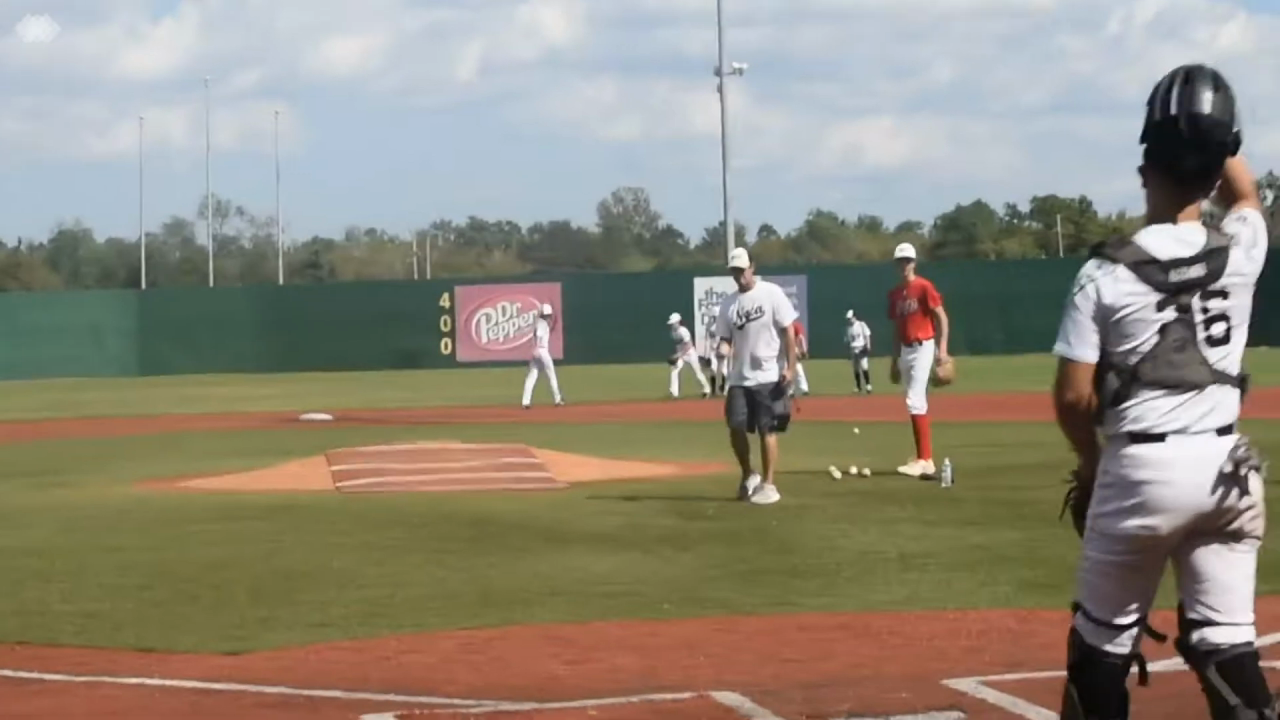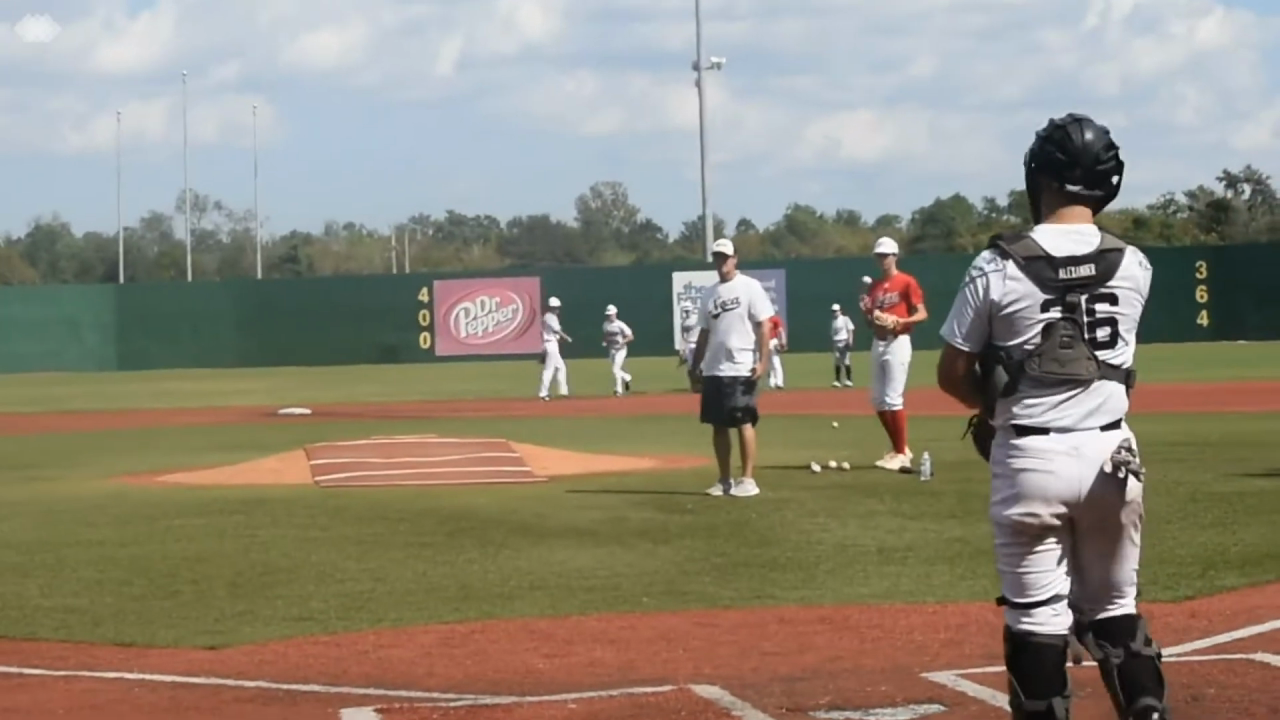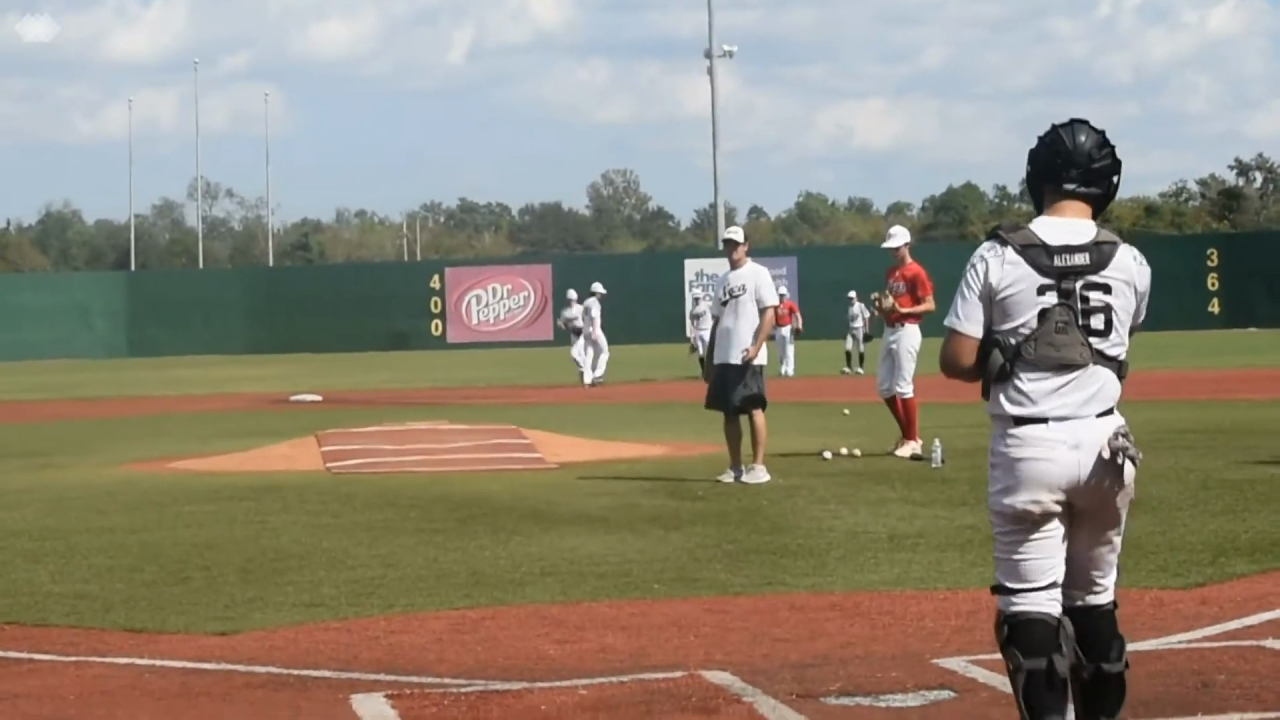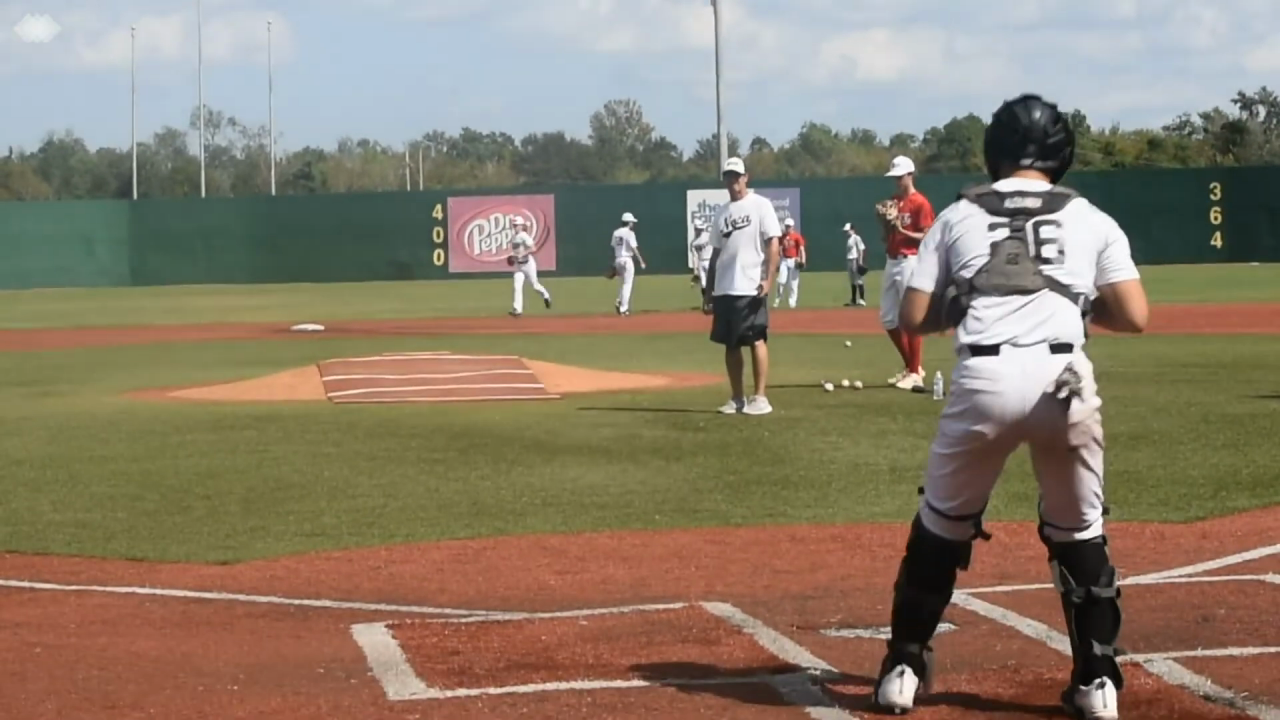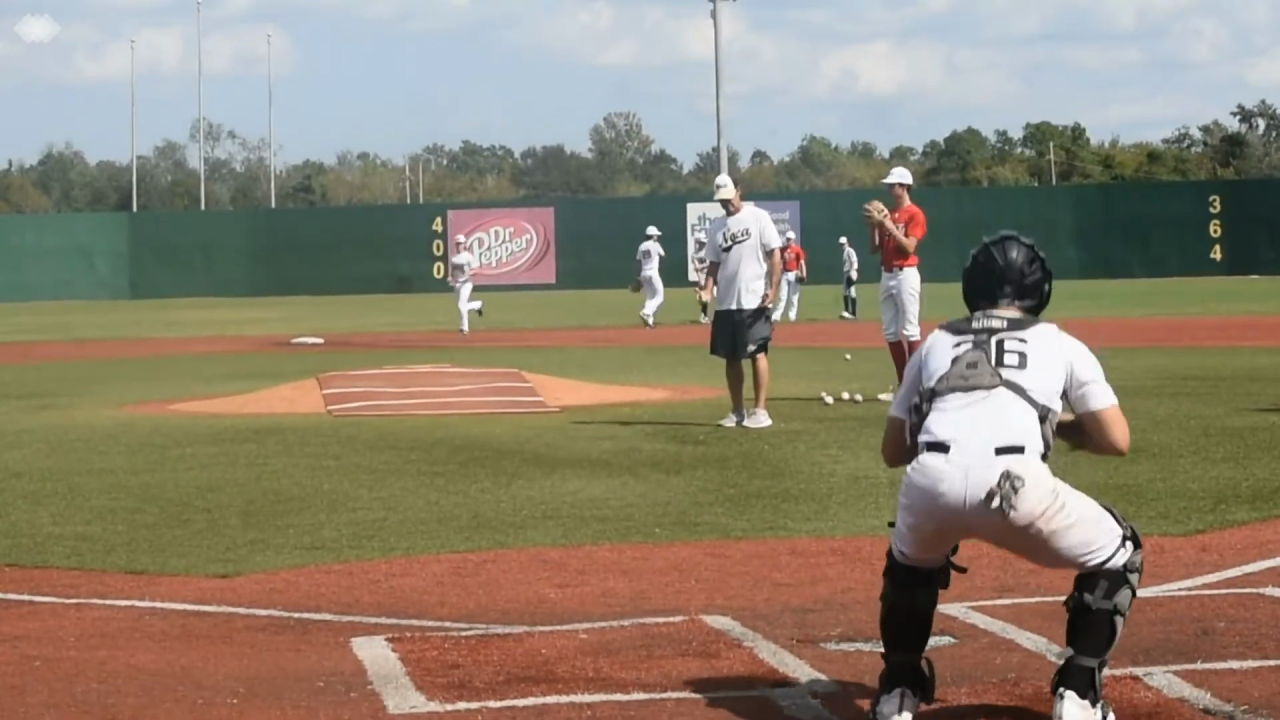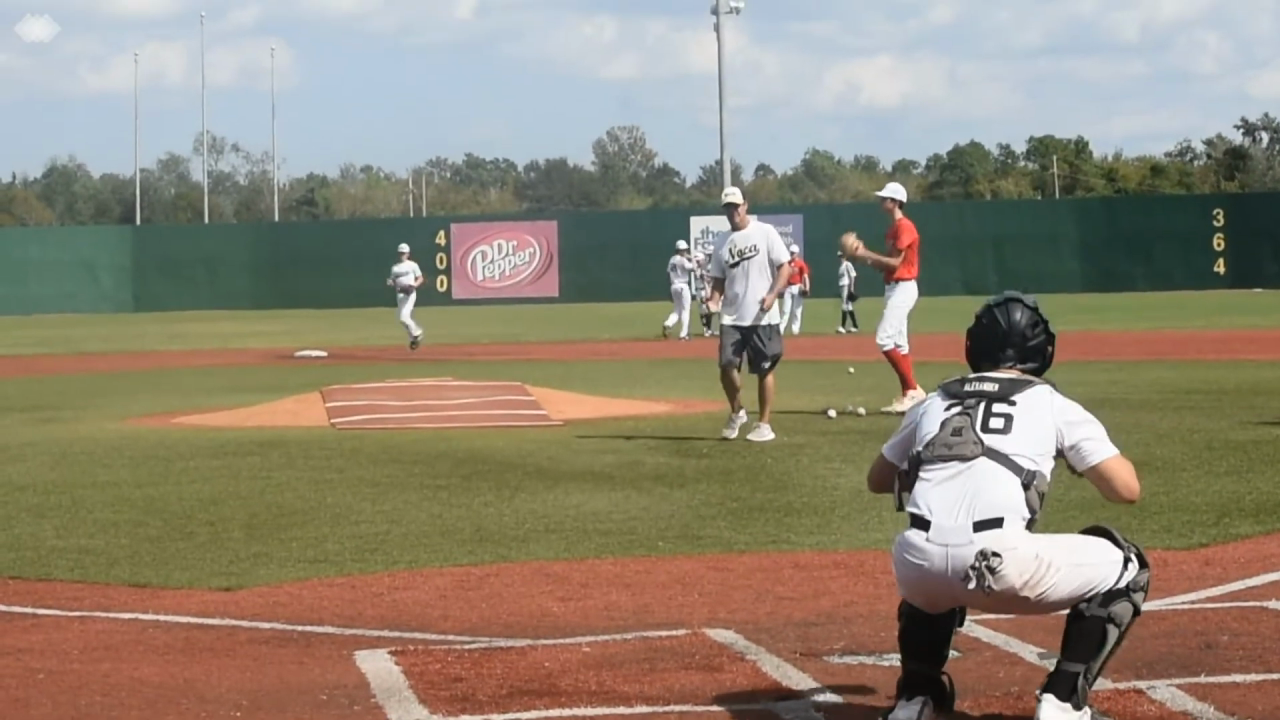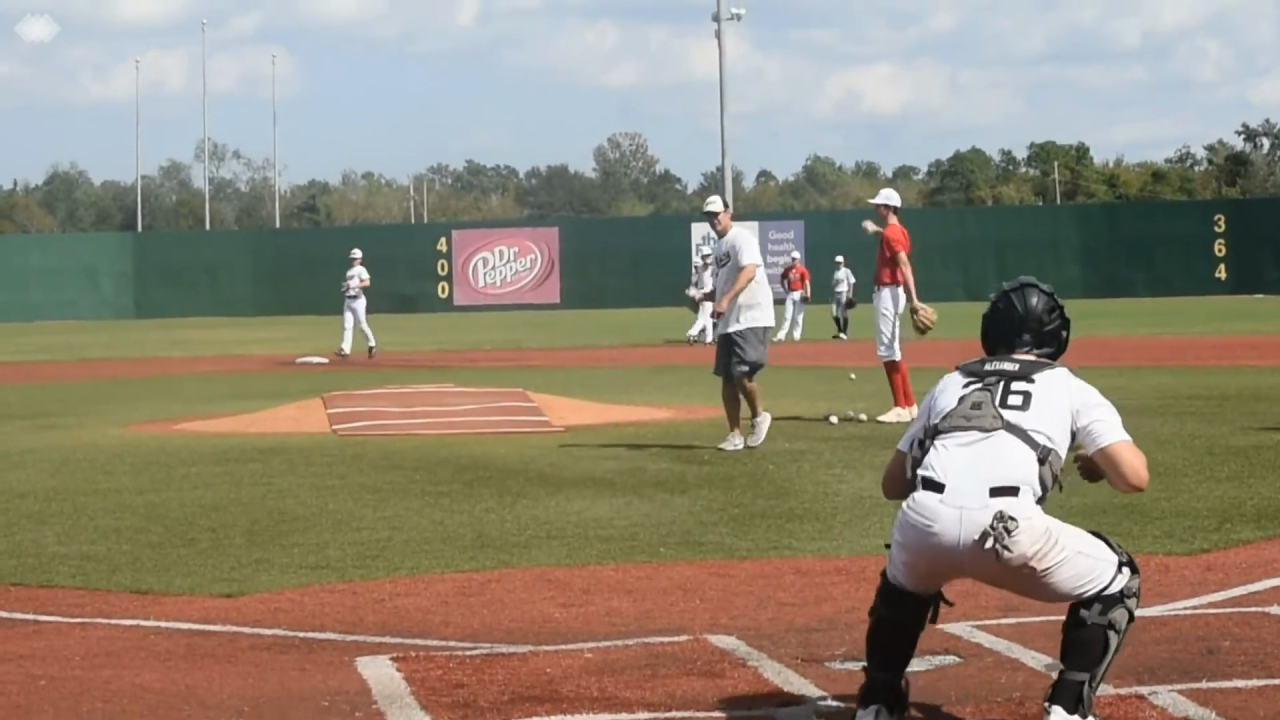
dt=0.5s
person 1, frame 1
left shoulder: (1104, 272)
right shoulder: (1240, 253)
left elbow: (1071, 396)
right elbow: (1247, 193)
left wrist: (1091, 461)
right wrist: (1213, 139)
left hip: (1140, 469)
right hip: (1223, 466)
left knee: (1104, 637)
right knee: (1225, 638)
person 1, frame 2
left shoulder: (996, 266)
right shoulder: (1134, 266)
left elbow: (953, 375)
left hip: (1029, 461)
right hip: (1108, 456)
left knee: (1036, 621)
right knee: (1112, 611)
person 1, frame 3
left shoulder: (998, 255)
right shoulder: (1129, 262)
left elbow: (957, 359)
left hip: (1028, 449)
right hip: (1104, 447)
left knee: (1029, 602)
right knee: (1093, 597)
person 1, frame 4
left shoulder: (958, 214)
right shoulder: (1091, 218)
left elbow: (913, 316)
right elbow: (1134, 317)
left hip: (982, 380)
right hip: (1062, 379)
left knee: (942, 526)
right knee: (1077, 532)
left ankle: (904, 666)
person 1, frame 5
left shoulder: (937, 343)
right shoulder: (1061, 343)
left elbow: (893, 450)
right elbow: (1116, 440)
left hip: (931, 484)
right hip: (1012, 482)
left knee: (911, 556)
right knee: (1118, 554)
person 1, frame 6
left shoulder: (934, 402)
right shoulder: (1054, 404)
left elbow: (878, 480)
right elbow: (1126, 489)
right wrist: (1080, 459)
left hip: (916, 562)
right hip: (997, 562)
right knee: (1125, 570)
person 1, frame 7
left shoulder: (951, 383)
right shoulder: (1071, 388)
left elbow: (893, 483)
right elbow: (1134, 477)
right wrist: (1097, 463)
left hip: (922, 524)
right hip: (1004, 529)
left knee: (903, 585)
right knee: (1116, 581)
person 2, frame 1
left shoulder: (772, 293)
right shoulder: (728, 303)
left elbow: (789, 332)
right elbow: (725, 339)
left wrist: (790, 366)
right wrist: (724, 350)
left hip: (769, 377)
right hip: (740, 377)
left knee: (767, 431)
right knee: (736, 428)
left ankle: (768, 485)
right ankle: (748, 475)
person 2, frame 2
left shoulder: (750, 287)
right shoulder: (710, 293)
left elbow: (764, 326)
left wrist: (763, 362)
right wrist: (694, 368)
left hip: (741, 369)
right hip: (714, 371)
left knee: (744, 423)
right knee: (718, 425)
left ankle: (747, 479)
right ankle: (725, 479)
person 2, frame 3
left shoulder: (758, 273)
right shoulder: (723, 280)
left elbow: (769, 313)
left wrist: (756, 346)
right wrist: (710, 359)
left hip: (747, 358)
right hip: (724, 358)
left knee: (754, 409)
right knee: (729, 412)
left ankle: (758, 466)
right ankle: (736, 466)
person 2, frame 4
left shoulder: (760, 205)
right shoulder: (722, 212)
left elbow: (773, 245)
left wrist: (769, 279)
right wrist: (709, 291)
left hip: (751, 289)
right hip: (724, 290)
left knee: (756, 341)
right knee: (730, 344)
left ankle: (760, 397)
right ankle: (737, 397)
person 2, frame 5
left shoulder: (758, 217)
right shoulder: (718, 226)
left elbow: (775, 254)
left wrist: (773, 288)
right wrist: (708, 288)
left hip: (754, 302)
right hip: (725, 302)
left knee: (757, 354)
right knee: (730, 357)
left ankle: (760, 410)
right ankle: (737, 410)
person 2, frame 6
left shoulder: (765, 232)
right shoulder: (722, 242)
left elbow: (784, 267)
right elbow: (718, 279)
left wrist: (773, 295)
right wrist: (714, 301)
left hip: (762, 317)
right hip: (732, 317)
left knee: (764, 370)
right knee: (727, 366)
left ankle: (764, 424)
right ankle: (736, 412)
person 2, frame 7
left shoulder: (741, 237)
right shoulder: (719, 247)
left elbow: (749, 271)
left wrist: (725, 301)
right wrist: (704, 297)
left hip: (753, 318)
right hip: (728, 322)
left knee: (743, 373)
right knee: (727, 378)
left ankle: (759, 416)
right ankle: (736, 434)
person 3, frame 1
left shoulder: (924, 287)
right shoulder: (895, 293)
left elbow: (942, 318)
left wrist: (942, 349)
right wrist: (894, 362)
left hip: (924, 350)
right hip: (905, 351)
left knee: (915, 402)
right knee: (916, 403)
left ankle: (925, 461)
right ankle: (924, 458)
person 3, frame 2
left shoulder: (906, 282)
right shoulder: (874, 285)
left elbow: (922, 313)
right elbow: (871, 320)
left wrist: (900, 321)
right wrist: (868, 311)
left hip: (897, 343)
right hip: (878, 344)
left knee: (893, 399)
right knee: (877, 400)
left ankle: (902, 454)
right ankle: (898, 448)
person 3, frame 3
left shoulder: (916, 272)
right shoulder: (891, 272)
left elbow: (930, 306)
left wrist: (901, 309)
right wrist: (881, 306)
left hip: (906, 332)
right hip: (889, 331)
left knee: (903, 386)
right knee: (884, 387)
left ankle: (912, 440)
right ankle: (907, 436)
person 3, frame 4
left shoulder: (920, 203)
right shoulder: (893, 201)
left wrist: (903, 230)
right wrist: (885, 222)
left hip: (910, 263)
right hip: (891, 262)
right knee: (887, 318)
left ankle: (915, 373)
right ankle: (910, 367)
person 3, frame 5
left shoulder: (915, 214)
right shoulder: (889, 215)
left elbow: (909, 246)
right elbow: (875, 249)
left wrist: (889, 225)
right wrist: (875, 226)
left hip: (905, 275)
right hip: (886, 276)
left knee: (910, 331)
right knee: (891, 332)
right ankle: (903, 386)
person 3, frame 6
left shoulder: (904, 227)
right shoulder: (892, 229)
left elbow: (896, 262)
left wrist: (866, 255)
right wrist: (865, 255)
left hip: (903, 288)
right hip: (893, 288)
left knee: (884, 339)
right knee: (898, 344)
left ankle: (913, 389)
right ankle: (906, 395)
person 3, frame 7
left shoulder: (890, 232)
right shoulder: (898, 231)
left elbow: (905, 265)
left wrist: (913, 299)
right wrist: (876, 231)
left hip: (888, 293)
right hip: (887, 293)
left knee: (886, 349)
right knee: (892, 350)
left ankle: (900, 407)
right ankle: (909, 404)
